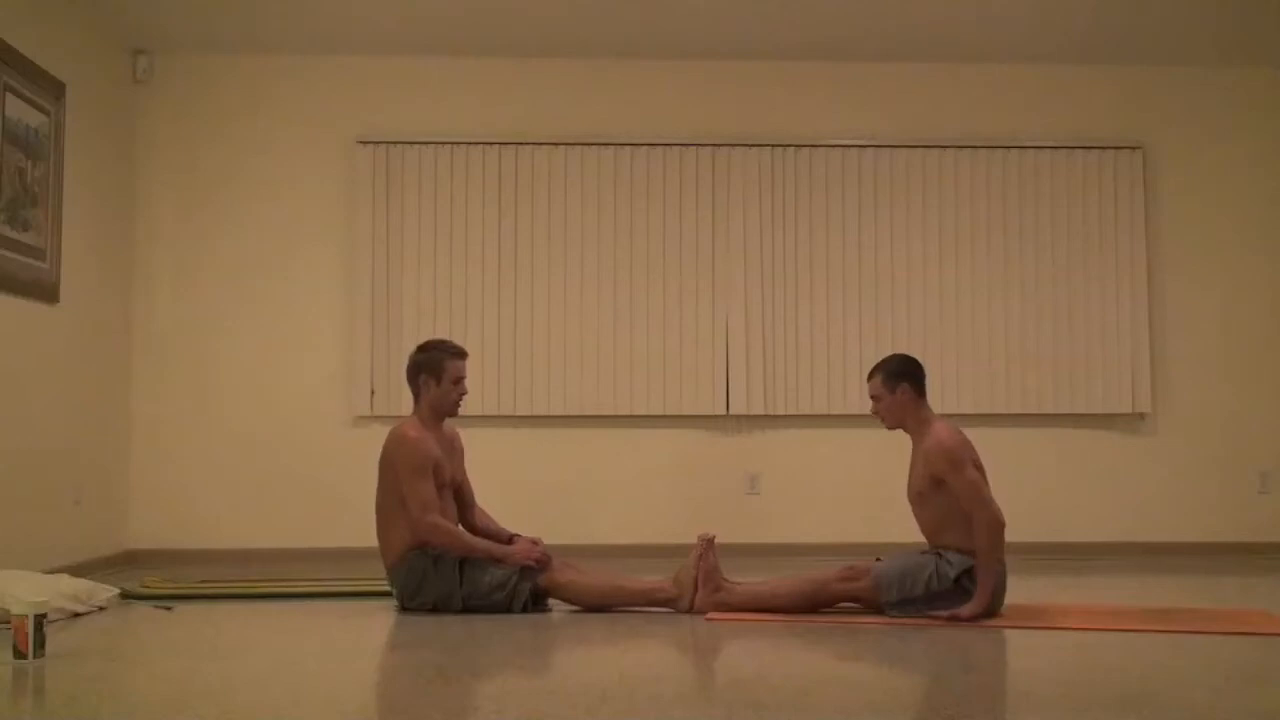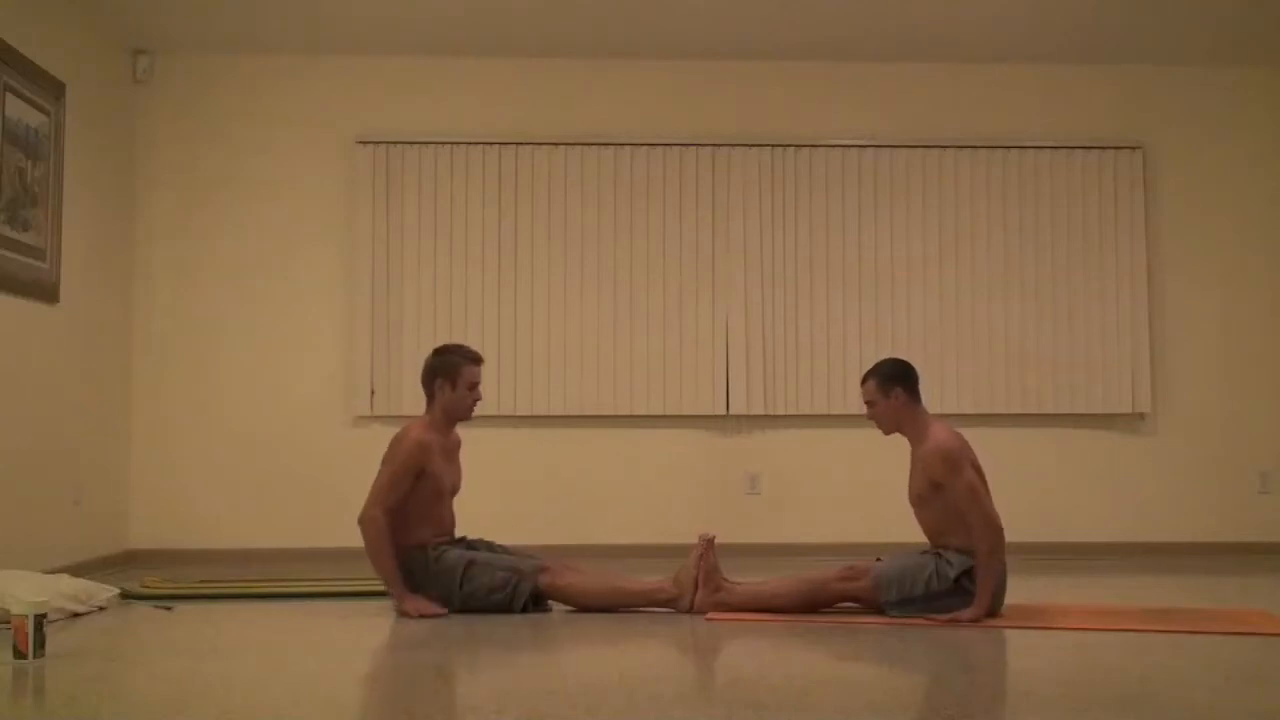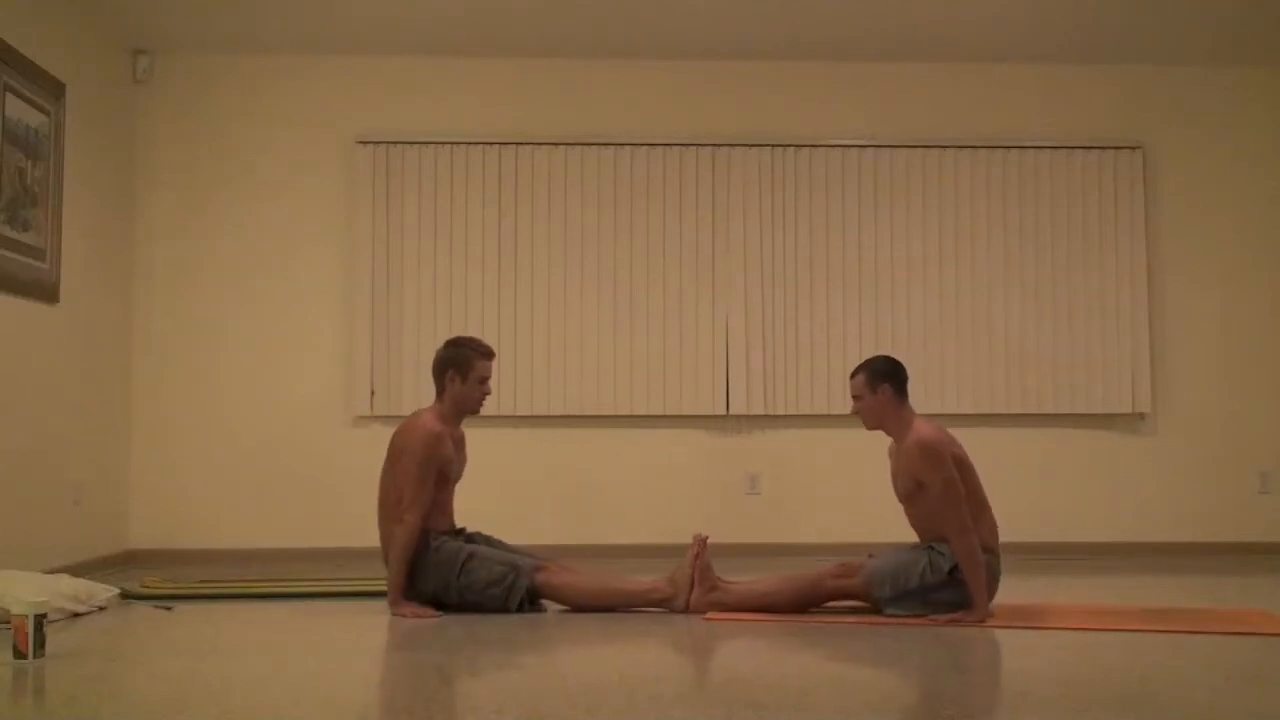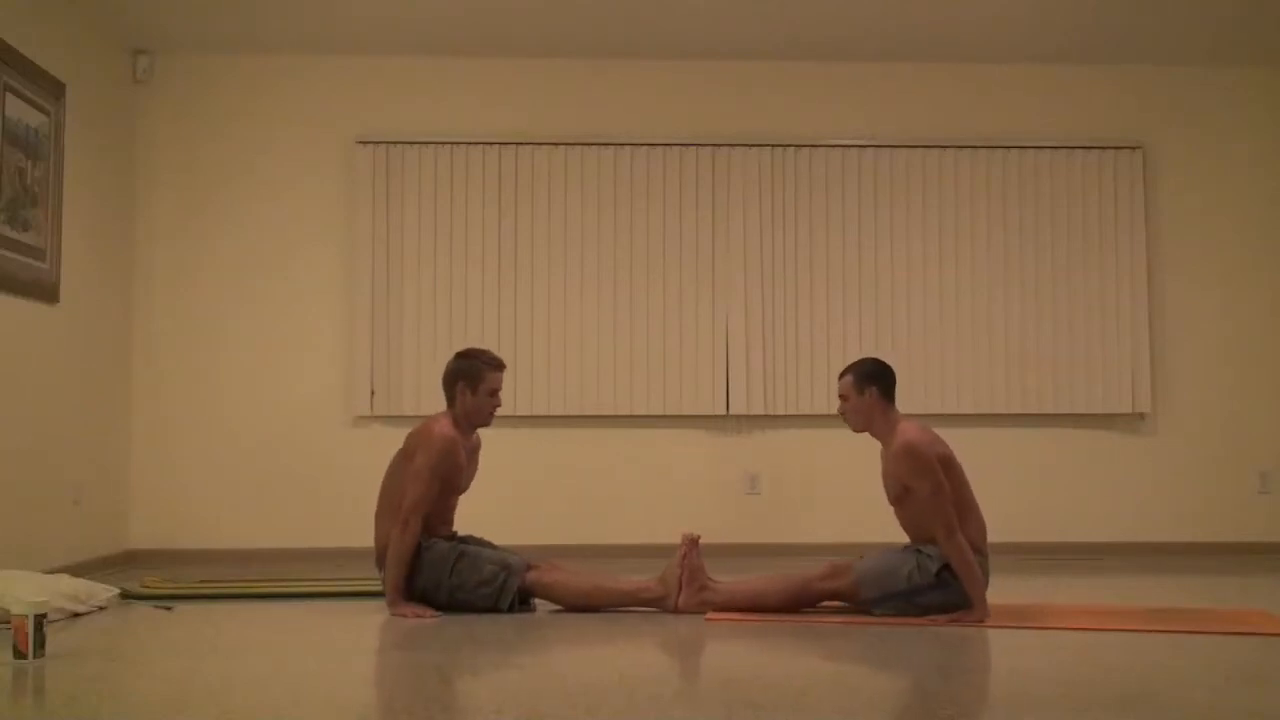
dt=0.7s
person 1, frame 1
left shoulder: (449, 438)
right shoulder: (410, 441)
left elbow: (470, 512)
right elbow: (429, 525)
left wrist: (512, 540)
right wrist: (504, 552)
left hip: (442, 559)
right hip: (420, 571)
left knee: (548, 564)
right knee: (545, 573)
left ankle: (668, 590)
right ankle: (672, 593)
person 1, frame 2
left shoulder: (450, 440)
right shoulder: (416, 443)
right elbow: (371, 517)
right wrist: (402, 595)
left hip: (447, 551)
right hip: (422, 565)
left knee: (553, 568)
right knee: (545, 576)
left ankle: (668, 590)
right ankle: (670, 593)
person 1, frame 3
left shoulder: (453, 434)
right shoulder: (427, 433)
right elbow: (409, 517)
right wrist: (397, 598)
left hip: (446, 544)
right hip: (423, 558)
left knee: (547, 567)
right knee: (540, 576)
left ankle: (663, 590)
right ankle: (667, 593)
person 1, frame 4
left shoulder: (470, 441)
right shoulder: (441, 438)
right elbow: (409, 520)
right wrist: (395, 598)
left hip: (438, 549)
right hip: (416, 561)
left knee: (542, 568)
right knee: (532, 576)
left ankle: (653, 590)
right ankle: (657, 593)
person 2, frame 1
left shoulder: (940, 445)
right shoulder: (926, 442)
left elbow: (991, 520)
left wrist: (980, 601)
left hip: (966, 576)
right hip: (952, 566)
left knee: (848, 581)
right knee: (852, 575)
left ankle: (724, 597)
right ankle: (728, 592)
person 2, frame 2
left shoulder: (939, 448)
right shoulder: (924, 444)
left elbow: (989, 526)
left wrist: (981, 605)
left hip: (965, 575)
right hip: (951, 567)
left knee: (848, 581)
right knee: (852, 576)
left ankle: (725, 596)
right ankle: (730, 592)
person 2, frame 3
left shoulder: (922, 444)
right shoulder: (899, 448)
left elbow: (960, 528)
left wrist: (979, 606)
left hip: (959, 571)
right hip: (945, 561)
left knee: (839, 579)
right knee: (840, 574)
left ankle: (719, 597)
right ankle: (723, 592)
person 2, frame 4
left shoulder: (907, 446)
right shoulder: (895, 443)
left elbow: (948, 531)
left wrist: (978, 606)
left hip: (949, 572)
right hip: (937, 563)
left knee: (830, 580)
right knee: (831, 577)
left ankle: (708, 595)
right ankle: (712, 591)
